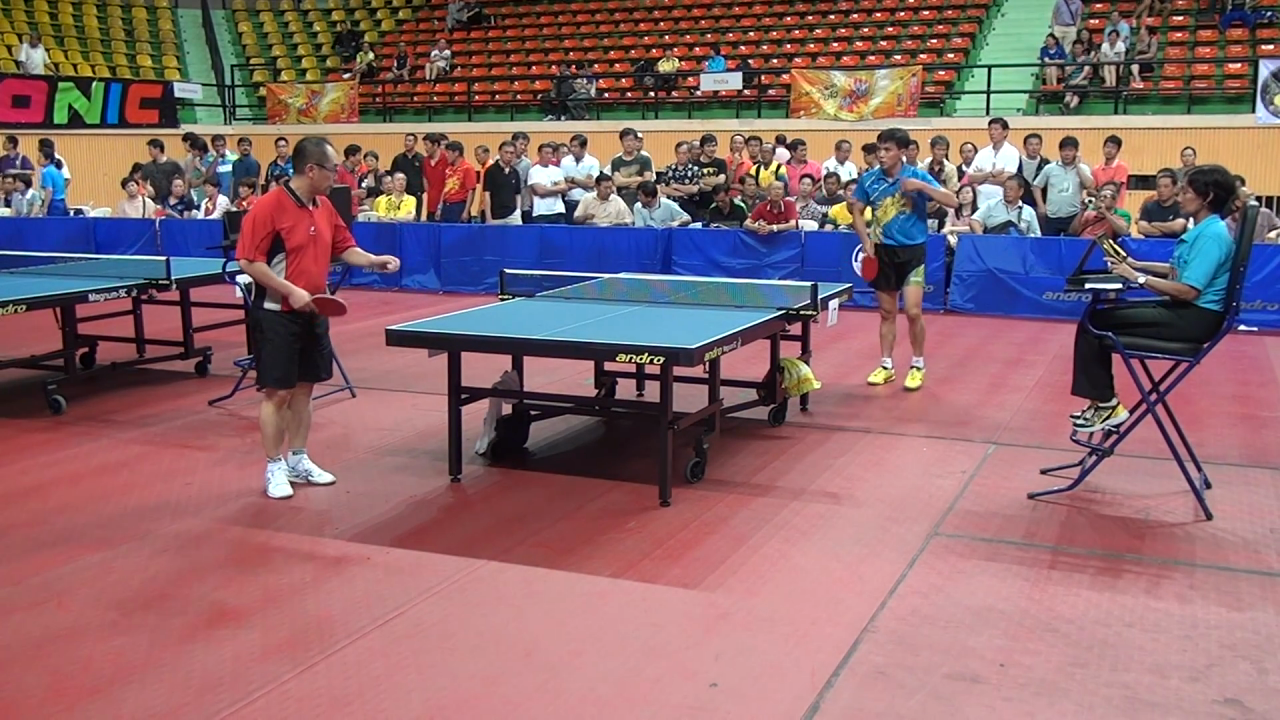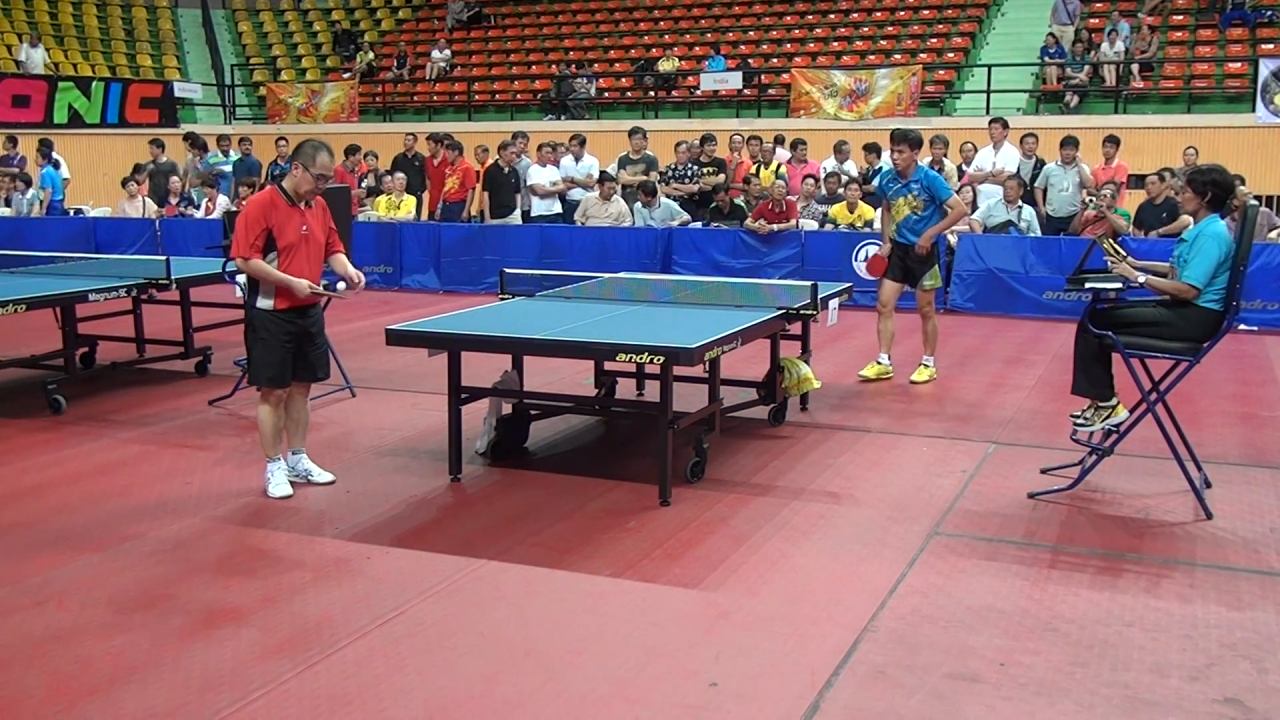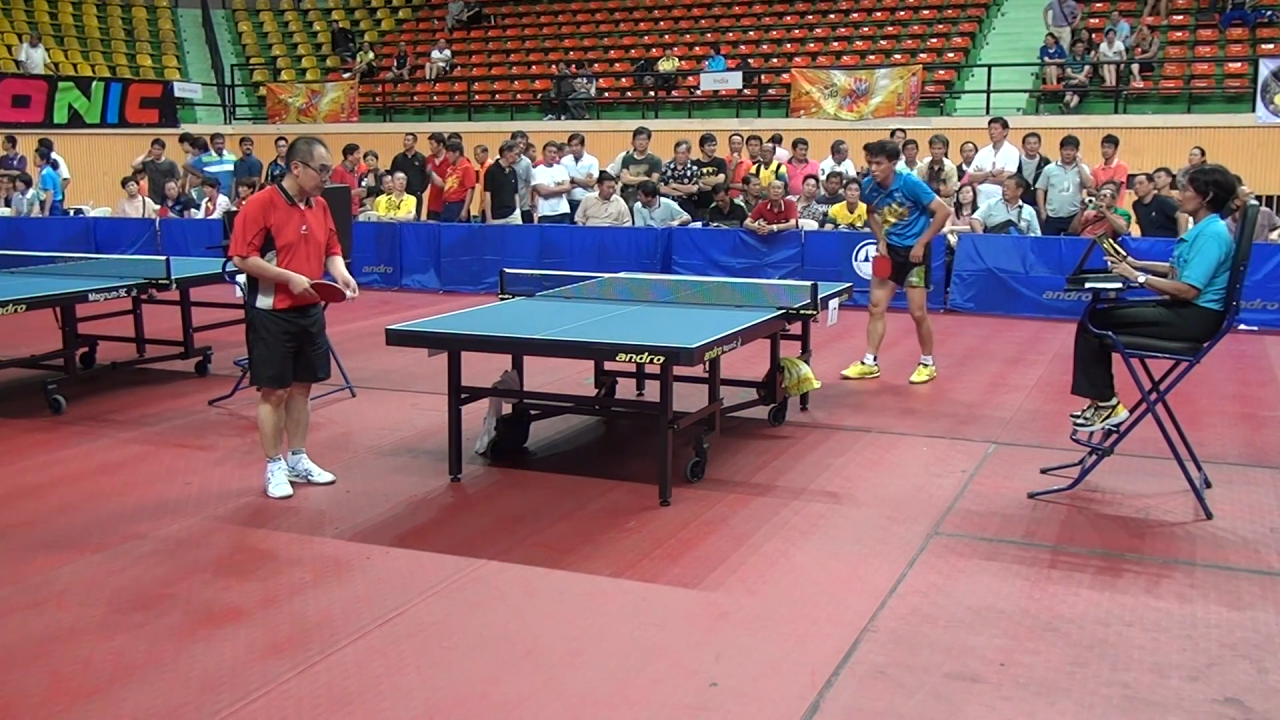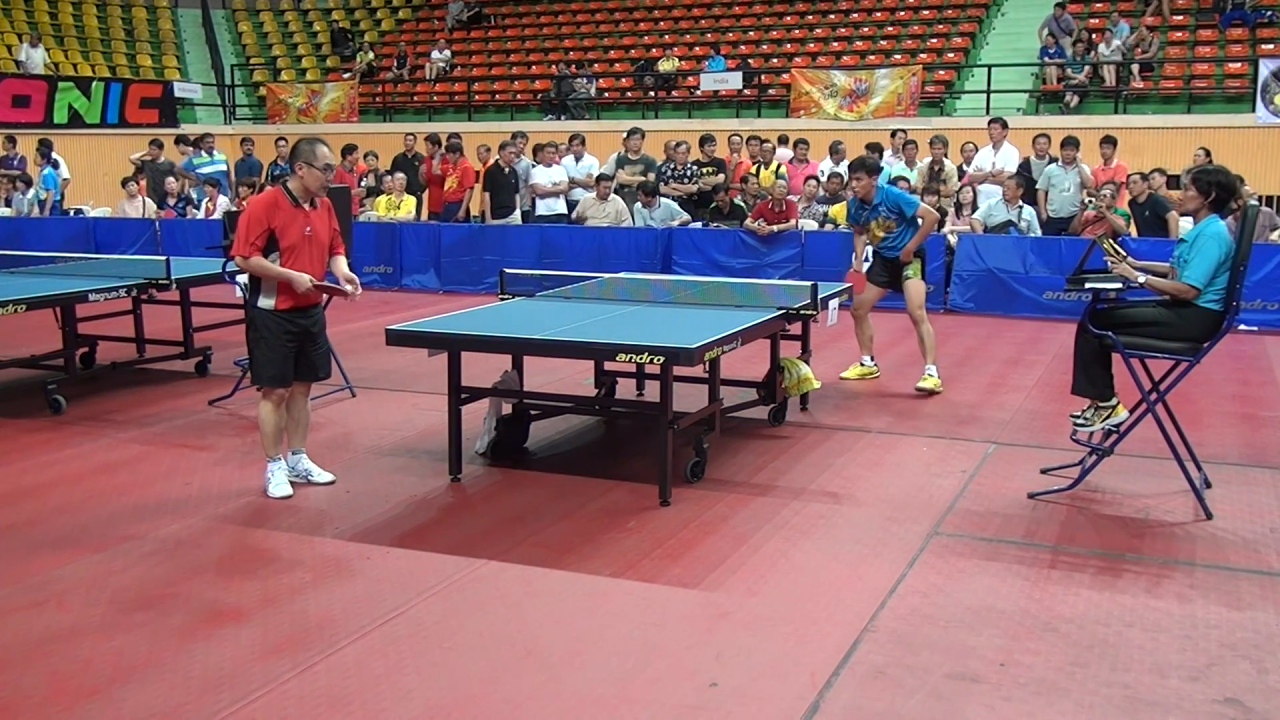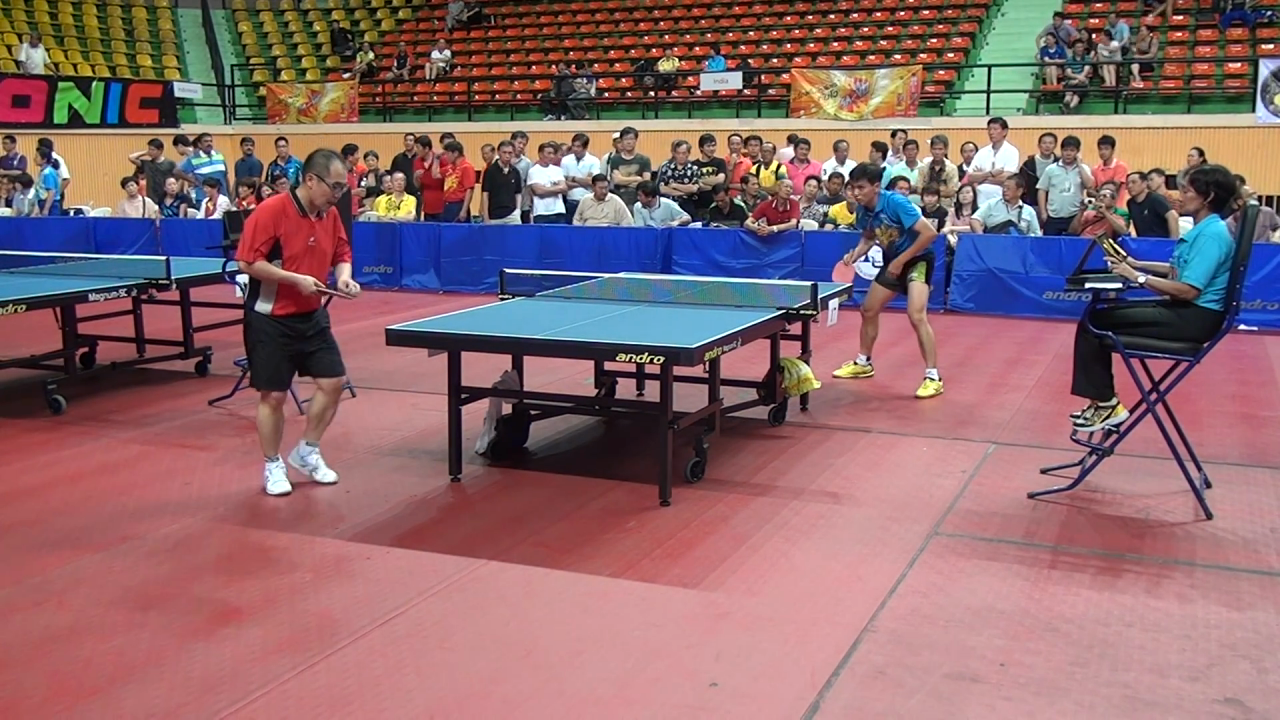
dt=0.4s
person 1, frame 1
left shoulder: (324, 206)
right shoulder: (268, 207)
left elbow: (343, 248)
right elbow: (248, 260)
left wrist: (374, 260)
right wrist: (290, 291)
left hip: (313, 314)
right hip: (277, 316)
left knee: (303, 389)
right knee: (277, 393)
left ankle: (297, 460)
right ankle: (274, 467)
person 1, frame 2
left shoulder: (319, 206)
right shoulder: (261, 205)
left elbow: (331, 250)
right elbow: (243, 259)
left wrist: (348, 270)
right wrist: (290, 282)
left hip: (309, 313)
right hip: (271, 315)
left knee: (301, 388)
right knee: (273, 392)
left ankle: (298, 460)
right ankle: (274, 468)
person 1, frame 3
left shoulder: (320, 206)
right shoulder: (261, 204)
left elbow: (331, 250)
right elbow: (241, 257)
left wrist: (342, 274)
right wrist: (288, 277)
left hip: (310, 313)
right hip: (272, 315)
left knee: (301, 389)
right knee: (274, 393)
left ankle: (297, 460)
right ankle: (274, 468)
person 1, frame 4
left shoulder: (324, 206)
right shoulder: (265, 205)
left elbow: (335, 249)
right elbow: (244, 257)
left wrist: (343, 271)
right wrist: (291, 276)
left hip: (311, 312)
right hip: (272, 314)
left knee: (301, 389)
right knee: (275, 392)
left ankle: (297, 460)
right ankle: (274, 468)
person 1, frame 5
left shoulder: (330, 215)
right shoulder: (271, 210)
left elbow: (342, 255)
right elbow: (247, 262)
left wrist: (344, 277)
right wrist: (296, 279)
left hip: (312, 316)
right hip: (271, 319)
left knee: (333, 383)
right knee: (274, 396)
left ankle: (306, 452)
right ankle: (273, 466)
person 2, frame 1
left shoulder: (1212, 235)
right shoulder: (1203, 230)
left elbow: (1188, 290)
left wrist: (1138, 277)
right wrist: (1137, 264)
left hip: (1194, 318)
right hip: (1182, 311)
left knee: (1094, 322)
right knee: (1097, 317)
left ankle: (1106, 403)
right ankle: (1104, 401)
person 2, frame 2
left shoulder: (1211, 234)
right shoulder: (1203, 229)
left elbow: (1188, 289)
left wrist: (1138, 277)
right wrist: (1137, 264)
left hip: (1194, 318)
right hip: (1183, 311)
left knee: (1094, 322)
right knee: (1098, 316)
left ankle: (1106, 403)
right ankle: (1104, 400)
person 2, frame 3
left shoulder: (1211, 234)
right shoulder: (1203, 229)
left elbow: (1188, 289)
left wrist: (1138, 277)
right wrist: (1137, 264)
left hip: (1194, 317)
right hip: (1182, 310)
left knee: (1094, 321)
right knee: (1097, 316)
left ankle: (1106, 402)
right ankle: (1104, 400)
person 2, frame 4
left shoulder: (1212, 234)
right shoulder: (1203, 230)
left elbow: (1188, 290)
left wrist: (1138, 277)
right wrist: (1137, 264)
left hip: (1193, 318)
right hip: (1183, 311)
left knee: (1094, 322)
right knee: (1097, 316)
left ankle: (1106, 403)
right ankle: (1104, 401)
person 2, frame 5
left shoulder: (1212, 234)
right shoulder: (1203, 230)
left elbow: (1188, 290)
left wrist: (1138, 277)
right wrist: (1137, 264)
left hip: (1194, 318)
right hip: (1183, 311)
left knee: (1094, 321)
right knee: (1098, 316)
left ankle: (1106, 403)
right ankle: (1104, 401)
person 3, frame 1
left shoulder: (918, 177)
right shoulder: (868, 179)
left elbow: (952, 202)
right elbow: (857, 213)
left wrist: (921, 186)
right wrist: (866, 241)
left hip: (912, 251)
right hip: (883, 251)
left knee: (913, 311)
right knee: (887, 313)
left ankle: (918, 365)
right ankle: (886, 365)
person 3, frame 2
left shoulder: (930, 179)
right shoulder: (886, 179)
left elbow: (960, 210)
left wrist: (930, 234)
right wrist: (885, 241)
left hip: (922, 250)
right hip: (897, 248)
left knee: (926, 310)
right knee: (884, 306)
left ankle: (928, 364)
right ankle: (883, 363)
person 3, frame 3
left shoulder: (911, 184)
right shoulder: (868, 187)
left elbow: (943, 211)
left wrist: (921, 243)
right wrist: (880, 240)
left hip: (913, 251)
right hip: (889, 251)
left knee: (917, 313)
right knee: (876, 308)
left ankle: (927, 363)
right ankle: (869, 363)
person 3, frame 4
left shoulder: (893, 196)
right shoulder: (855, 205)
left elbow: (932, 216)
left wrist: (911, 247)
right wrist: (858, 259)
left hip: (908, 257)
right hip: (882, 259)
left knee: (917, 313)
right knee: (858, 309)
left ankle: (931, 373)
right ankle: (868, 364)
person 3, frame 5
left shoulder: (896, 203)
right shoulder: (863, 211)
left elbow: (929, 233)
left wrist: (901, 259)
right wrist: (854, 256)
left hip: (918, 260)
right hip: (892, 262)
left knee: (916, 316)
right knee: (868, 311)
left ankle: (933, 377)
right ankle: (863, 363)
